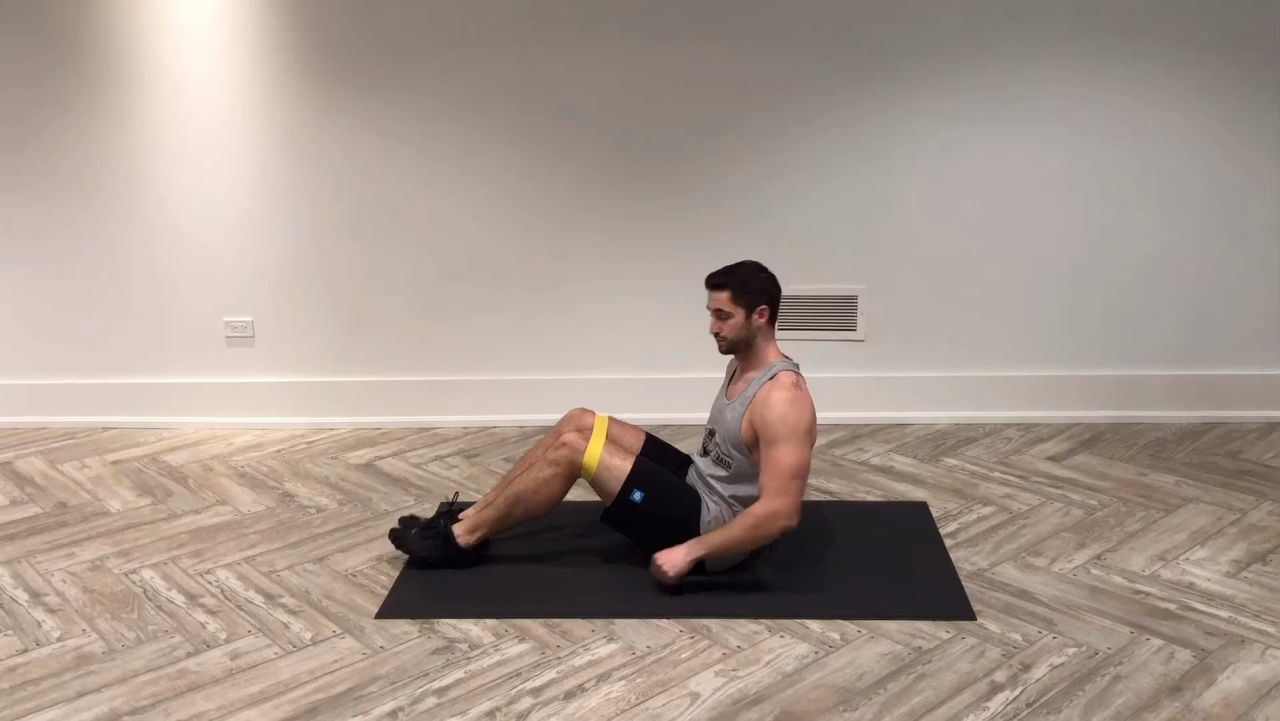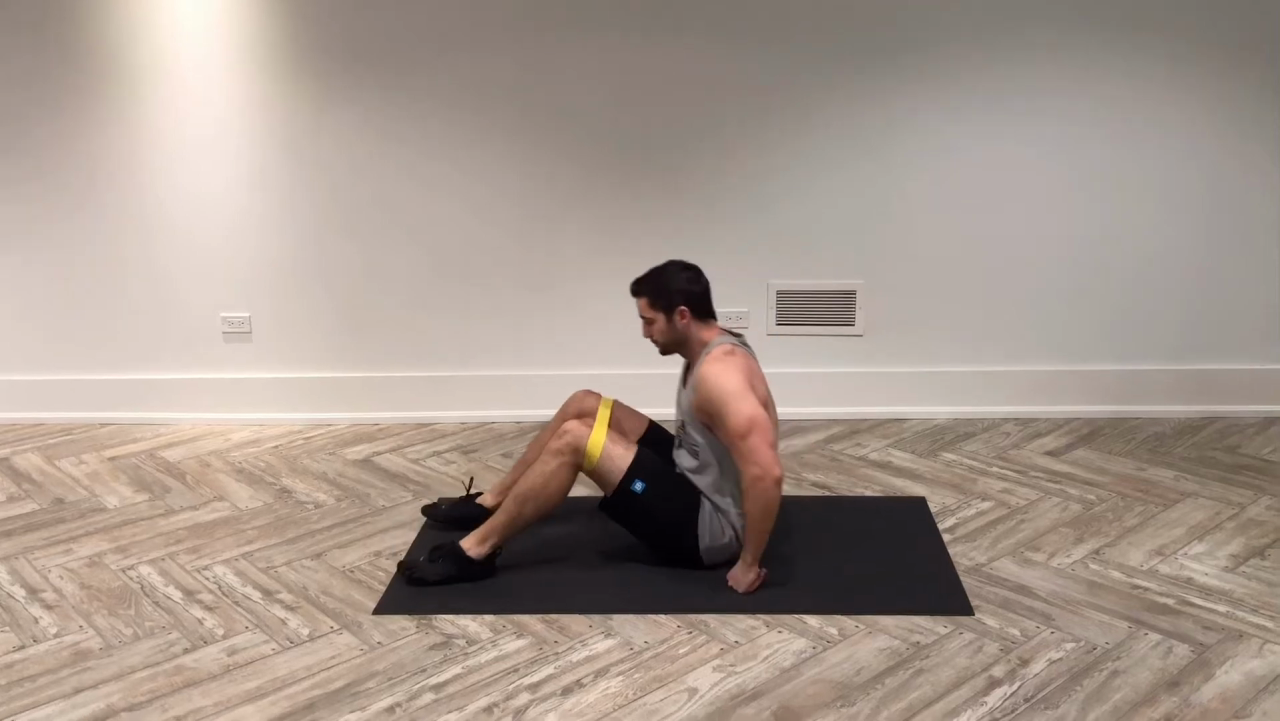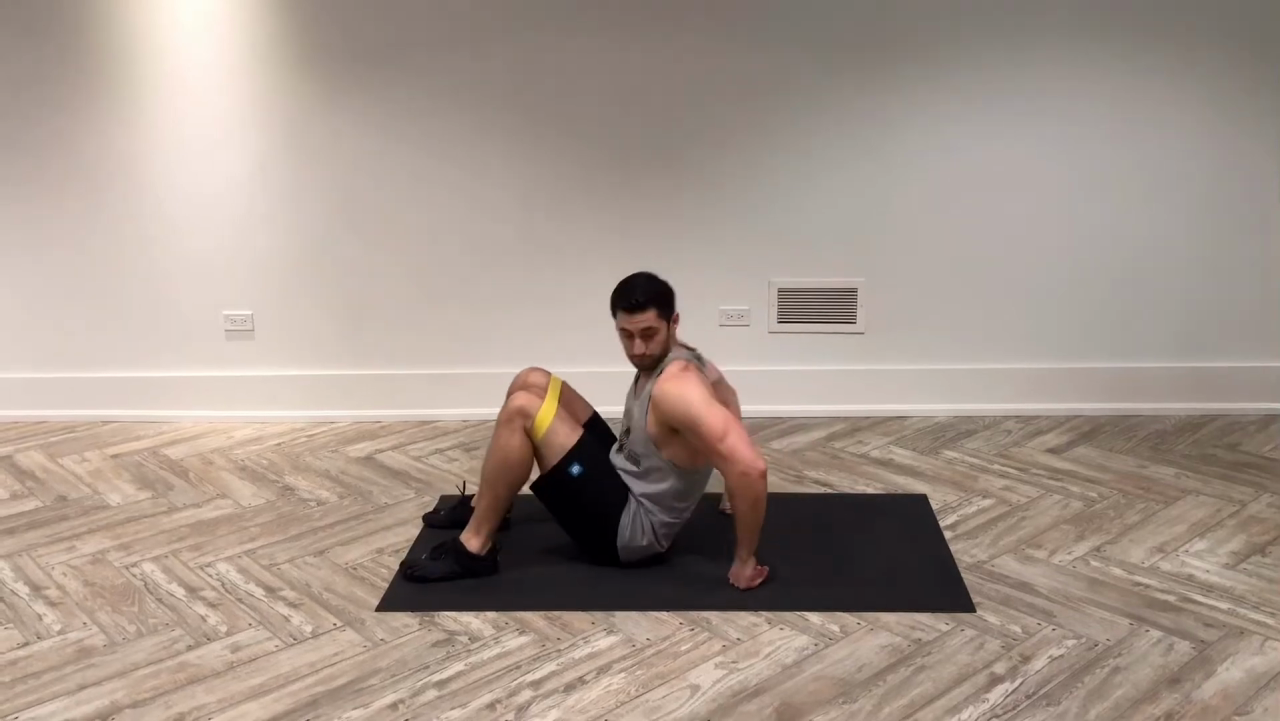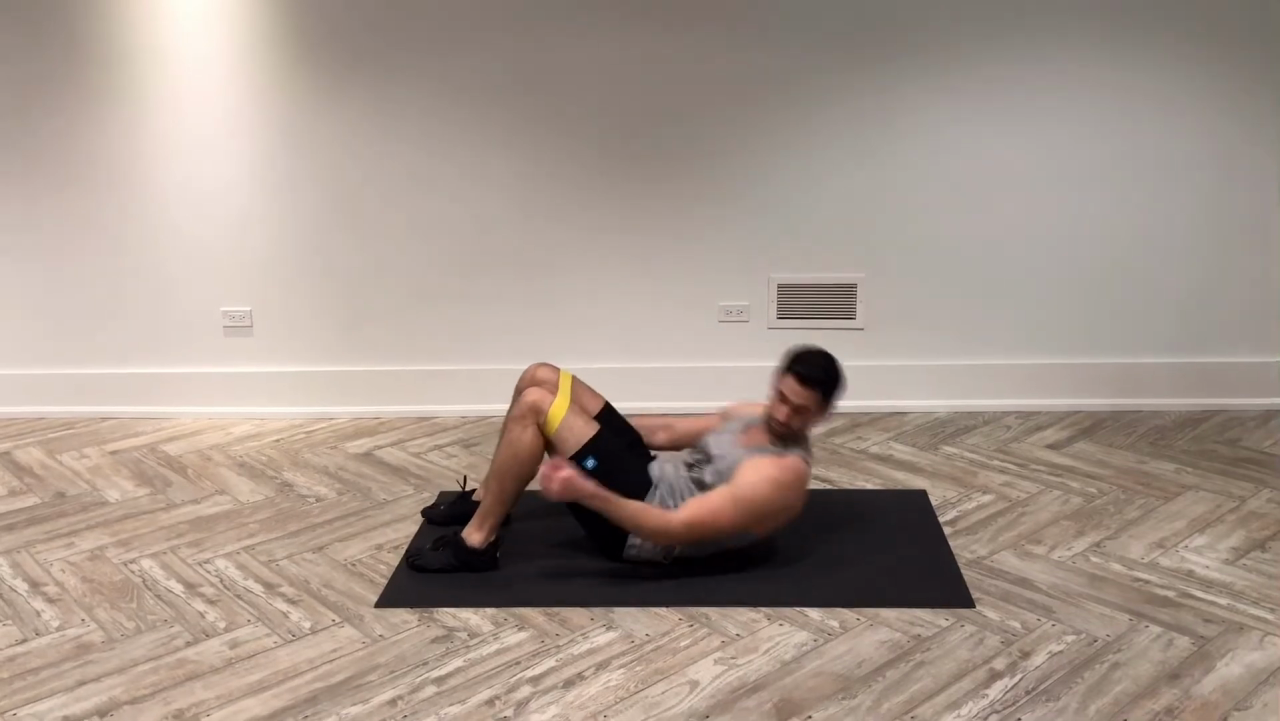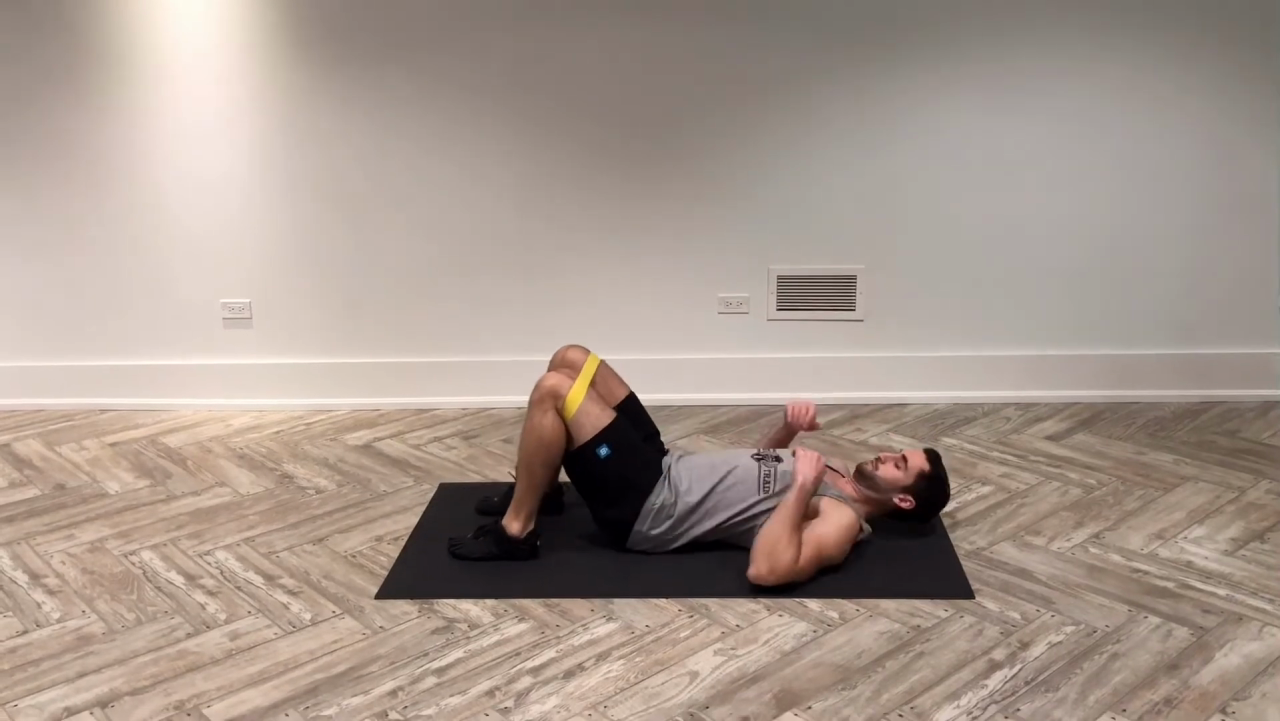
dt=0.5s
person 1, frame 1
left shoulder: (782, 397)
right shoulder: (743, 366)
left elbow: (779, 513)
left wrist: (689, 551)
left hip: (711, 525)
right hip: (698, 485)
left knee: (572, 448)
right knee: (578, 423)
left ankle: (464, 540)
right ankle: (471, 516)
person 1, frame 2
left shoulder: (719, 371)
right shoulder: (716, 347)
left elbow: (766, 473)
left wrist: (748, 564)
right wrist: (737, 499)
left hip: (708, 529)
left knee: (571, 439)
right knee: (583, 405)
left ankle: (475, 552)
right ankle: (491, 503)
person 1, frame 3
left shoulder: (675, 385)
right shoulder: (676, 361)
left elbow: (751, 468)
right elbow: (729, 412)
left wrist: (745, 561)
left hip: (629, 528)
right hip: (624, 479)
left knee: (522, 408)
right knee: (532, 381)
left ankle: (474, 549)
right ankle: (484, 506)
person 1, frame 4
left shoulder: (777, 479)
right shoulder: (756, 416)
left elbow: (671, 529)
right elbow: (665, 433)
left wrist: (585, 492)
right wrist: (592, 415)
left hip: (637, 527)
left knee: (534, 401)
right knee: (542, 377)
left ankle: (476, 542)
right ankle: (487, 500)
person 1, frame 5
left shoulder: (841, 521)
right shoulder: (836, 473)
left elbow: (766, 570)
left wrist: (804, 487)
right wrist: (789, 427)
left hip: (646, 511)
right hip: (666, 469)
left knee: (553, 389)
right knee: (572, 358)
left ankle: (515, 531)
right ankle: (540, 489)
